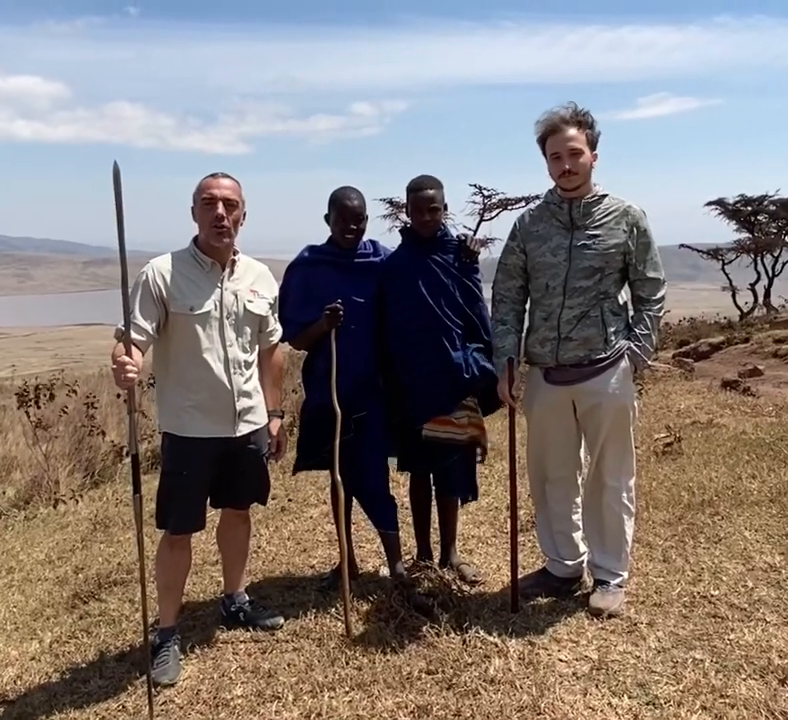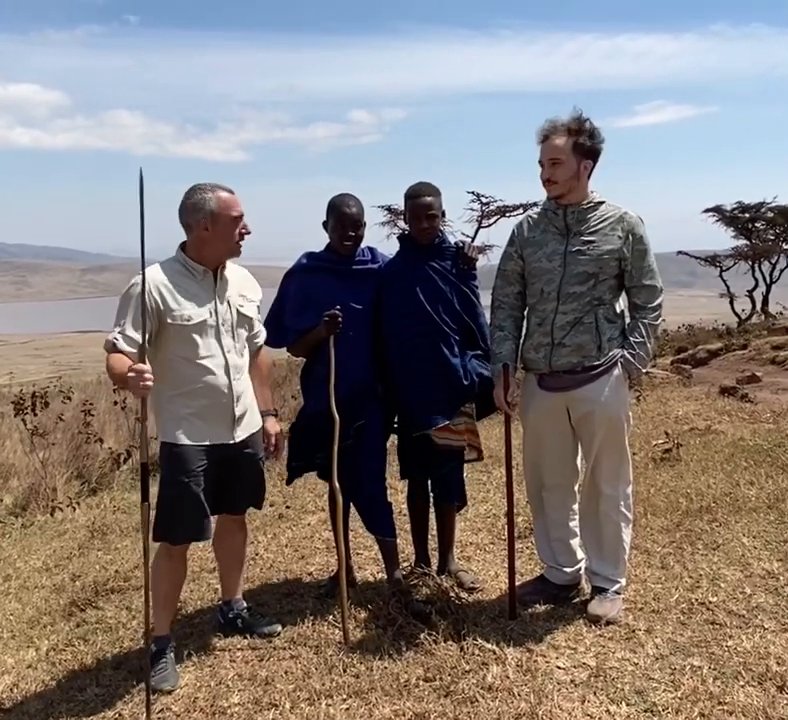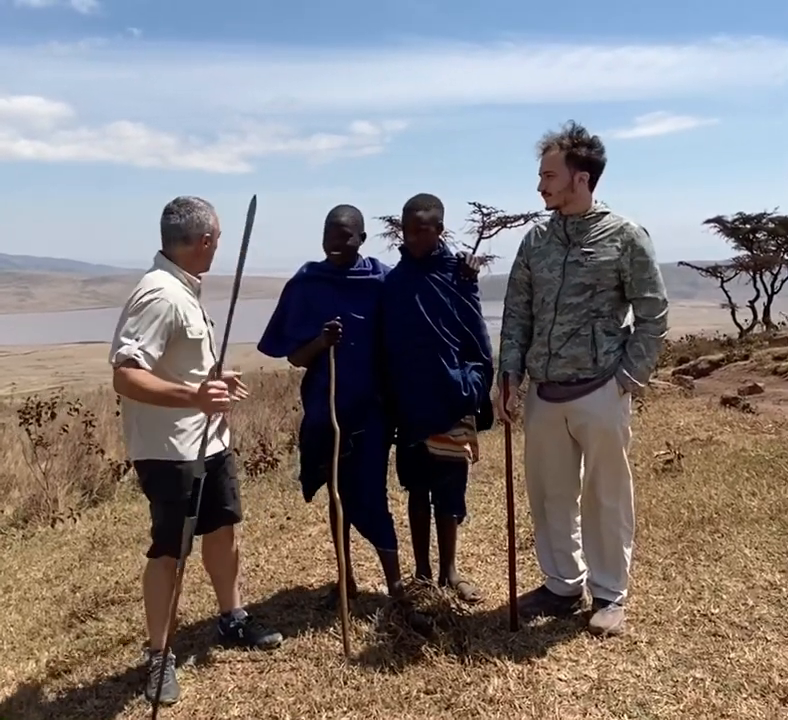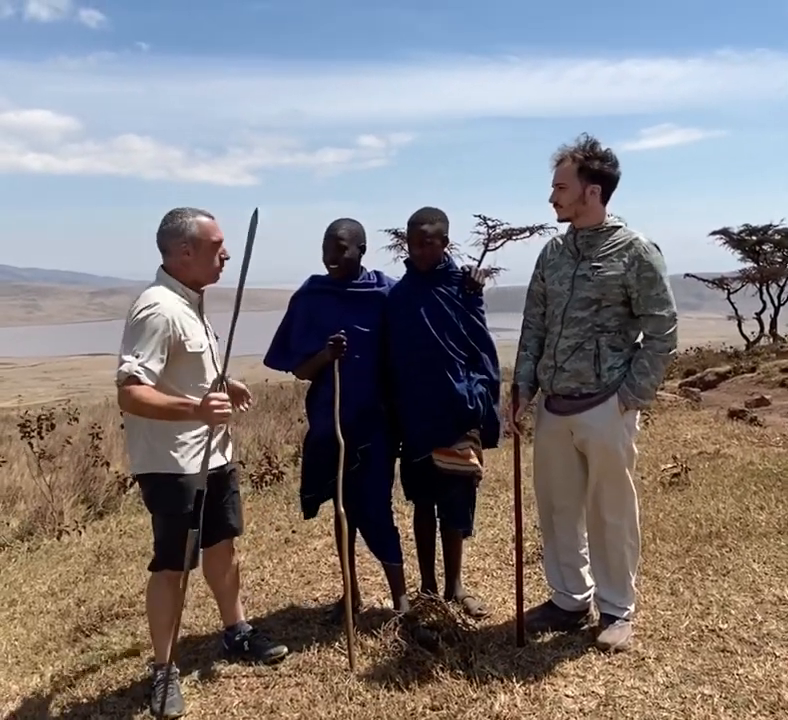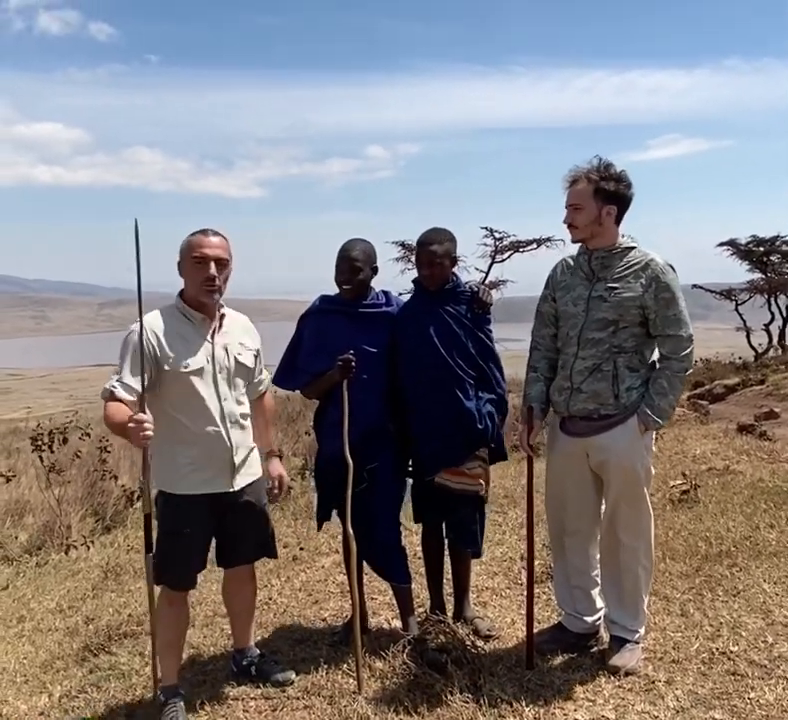
dt=0.5s
person 1, frame 1
left shoulder: (626, 218)
right shoulder: (529, 224)
left elbow: (651, 294)
right elbow: (507, 298)
left wrist: (636, 355)
right wrist: (504, 363)
left hip: (606, 373)
right hip: (544, 374)
left knee: (611, 479)
right knee: (551, 478)
left ankle: (610, 575)
right ankle: (563, 567)
person 1, frame 2
left shoulder: (622, 225)
right shoulder: (527, 230)
left elbow: (648, 302)
right elbow: (506, 303)
left wrist: (631, 364)
right wrist: (502, 369)
left hip: (600, 380)
right hip: (540, 381)
left knee: (607, 486)
right knee: (547, 485)
left ankle: (608, 582)
right ankle: (561, 573)
person 1, frame 3
left shoulder: (625, 237)
right shoulder: (536, 239)
left elbow: (653, 316)
right elbow: (516, 313)
left wrist: (629, 379)
right wrist: (509, 376)
left hip: (600, 392)
right hip: (543, 393)
left knee: (606, 497)
right knee: (550, 495)
left ankle: (609, 594)
right ankle: (563, 585)
person 1, frame 4
left shoulder: (635, 251)
right shoulder: (552, 253)
left elbow: (661, 333)
left wrist: (631, 397)
right wrist: (523, 388)
left hip: (605, 407)
right hip: (553, 407)
left knee: (611, 512)
right knee: (558, 510)
left ankle: (616, 610)
right ankle: (570, 600)
person 1, frame 5
left shoulder: (650, 272)
right shoulder: (562, 273)
left elbow: (678, 353)
right elbow: (542, 347)
left wrist: (650, 417)
right wrist: (534, 409)
left hip: (622, 429)
right hip: (565, 428)
left knee: (626, 534)
right knee: (569, 531)
left ankle: (626, 632)
right ankle: (579, 622)
person 2, frame 1
left shoulder: (260, 276)
right shoulder: (161, 274)
right elbow: (132, 339)
left wrist: (274, 414)
right wrist: (124, 365)
left hip: (248, 424)
right hip: (189, 428)
left knee: (237, 512)
right knee: (178, 531)
left ankle: (235, 601)
right ankle: (166, 634)
person 2, frame 2
left shoulder: (243, 281)
right shoulder: (154, 284)
right elbow: (117, 351)
left wrist: (268, 413)
right wrist: (128, 375)
left hip: (242, 430)
right hip: (187, 437)
left knee: (234, 518)
right knee: (176, 540)
left ankle: (232, 608)
right ankle: (160, 642)
person 2, frame 3
left shoulder: (181, 289)
right shoulder: (161, 295)
right elbow: (126, 376)
left wrist: (213, 376)
right wrist: (191, 397)
left hip: (208, 440)
right hip: (170, 450)
left knee: (221, 529)
right knee: (168, 551)
left ankle: (232, 618)
right ankle: (159, 655)
person 2, frame 4
left shoulder: (186, 302)
right shoulder: (160, 309)
right elbow: (130, 393)
left wrist: (219, 387)
right wrist: (193, 408)
left hip: (211, 455)
right hip: (173, 464)
left knee: (222, 543)
right knee: (170, 565)
left ankle: (236, 633)
right ankle: (163, 670)
person 2, frame 5
left shoulder: (242, 328)
right shoulder: (152, 331)
right elbow: (116, 402)
left wrist: (272, 455)
right wrist: (128, 424)
left hip: (244, 476)
right hip: (184, 484)
left knee: (242, 567)
right knee: (176, 587)
left ankle: (245, 656)
person 3, frame 1
left shoulder: (459, 255)
right shoulder: (395, 263)
left elbow: (477, 314)
right elbow: (389, 328)
left wrist: (477, 366)
right wrist: (392, 385)
left hip: (455, 381)
right hip: (414, 386)
left knee: (452, 471)
right knee: (420, 470)
left ankle: (450, 552)
right ankle: (424, 553)
person 3, frame 2
left shoulder: (457, 262)
right shoulder: (394, 270)
left elbow: (475, 321)
right elbow: (387, 333)
left wrist: (476, 373)
right wrist: (390, 390)
left hip: (453, 388)
right hip: (413, 391)
left knee: (449, 477)
right knee: (418, 477)
left ankle: (447, 559)
right ankle: (421, 560)
person 3, frame 3
left shoulder: (456, 275)
right shoulder: (395, 281)
left elbow: (475, 335)
right elbow: (388, 344)
left wrist: (475, 386)
right wrist: (390, 400)
left hip: (453, 400)
right hip: (413, 402)
left knee: (450, 489)
right knee: (419, 487)
left ankle: (449, 570)
right ankle: (423, 571)
person 3, frame 4
left shoulder: (462, 287)
right shoulder: (400, 294)
left elbow: (481, 348)
right elbow: (393, 357)
left wrist: (480, 400)
right wrist: (395, 412)
left hip: (458, 413)
right hip: (417, 416)
left knee: (456, 503)
right knee: (424, 501)
left ankle: (454, 584)
right ankle: (428, 585)
person 3, frame 5
left shoulder: (470, 308)
right shoulder: (407, 314)
left elbow: (489, 368)
right elbow: (401, 377)
left wrist: (488, 421)
right wrist: (404, 433)
left hip: (466, 433)
right hip: (426, 436)
left knee: (464, 523)
right knee: (432, 521)
left ankle: (463, 604)
right ankle: (437, 606)
person 4, frame 1
left shoulder: (384, 261)
right shoulder: (306, 267)
right elbow: (295, 339)
right wrist: (322, 325)
left hip: (373, 388)
right hip: (327, 389)
left knee: (372, 476)
right knee: (340, 475)
left ankle: (396, 562)
right ankle: (347, 559)
person 4, frame 2
left shoulder: (381, 268)
right shoulder: (305, 273)
right elbow: (294, 347)
right wrist: (320, 331)
left hip: (371, 395)
right hip: (325, 396)
left knee: (370, 484)
right knee: (338, 482)
left ankle: (394, 569)
right ankle: (345, 567)
person 4, frame 3
left shoulder: (381, 280)
right shoulder: (304, 284)
right elbow: (295, 357)
right wrist: (321, 342)
left hip: (369, 407)
right hip: (325, 408)
left knee: (369, 495)
right knee: (339, 493)
left ankle: (394, 580)
right ankle: (346, 578)
person 4, frame 4
left shoulder: (386, 292)
right shoulder: (309, 297)
right elbow: (300, 370)
right wrist: (326, 355)
left hip: (375, 420)
right hip: (330, 421)
left knee: (375, 508)
right knee: (344, 507)
left ankle: (400, 595)
right ankle: (352, 592)
person 4, frame 5
left shoulder: (393, 312)
right shoulder: (317, 317)
right elbow: (306, 389)
right wrist: (333, 375)
left hip: (382, 441)
right hip: (337, 441)
left knee: (383, 530)
right knee: (351, 527)
left ankle: (408, 616)
right ankle: (359, 612)
